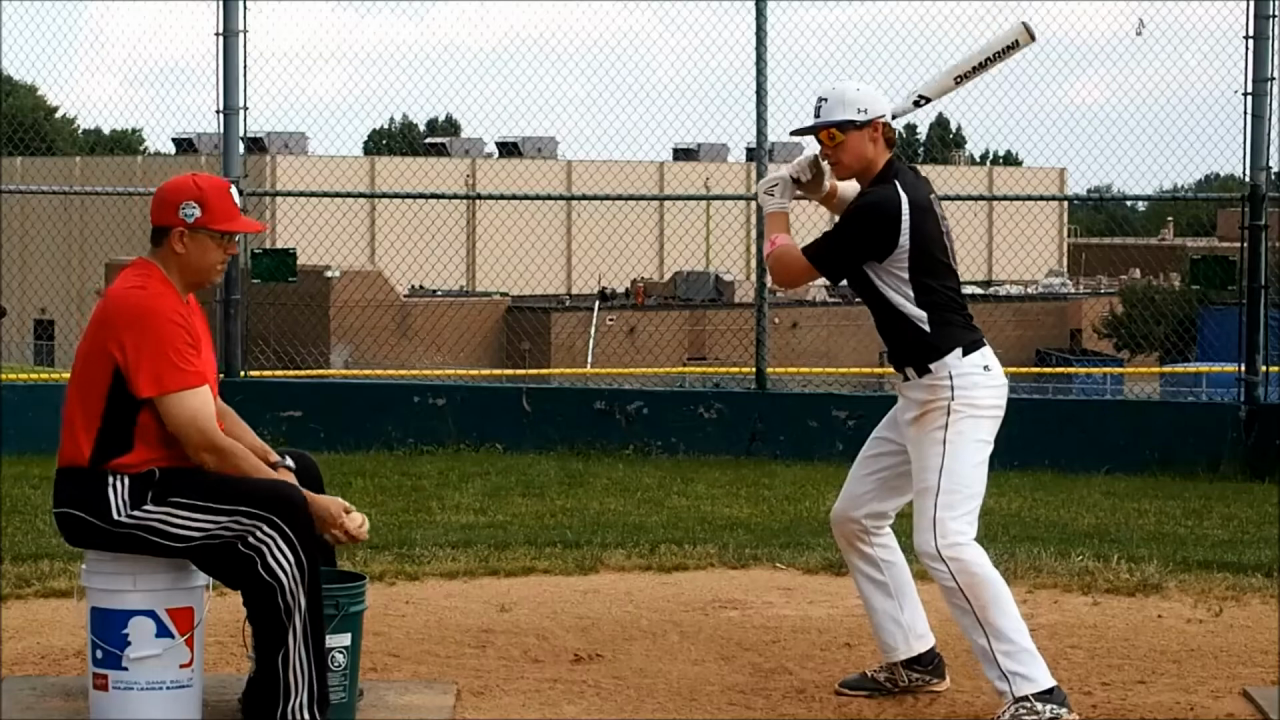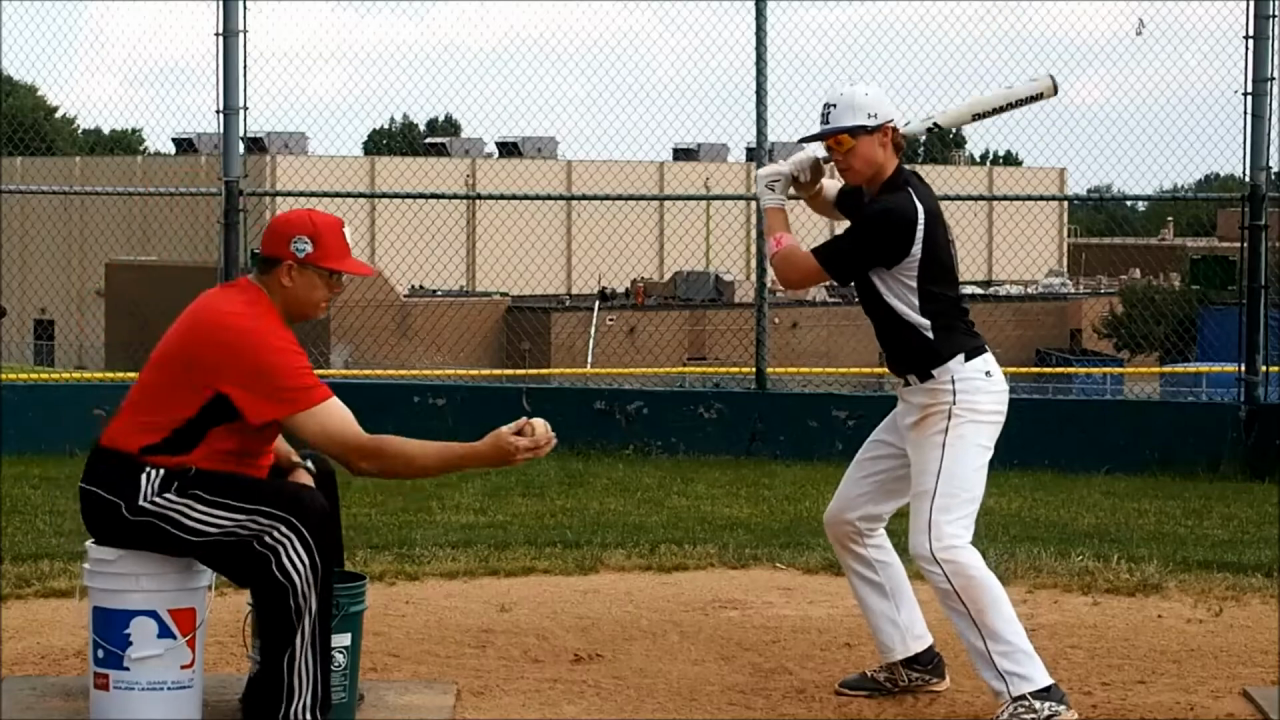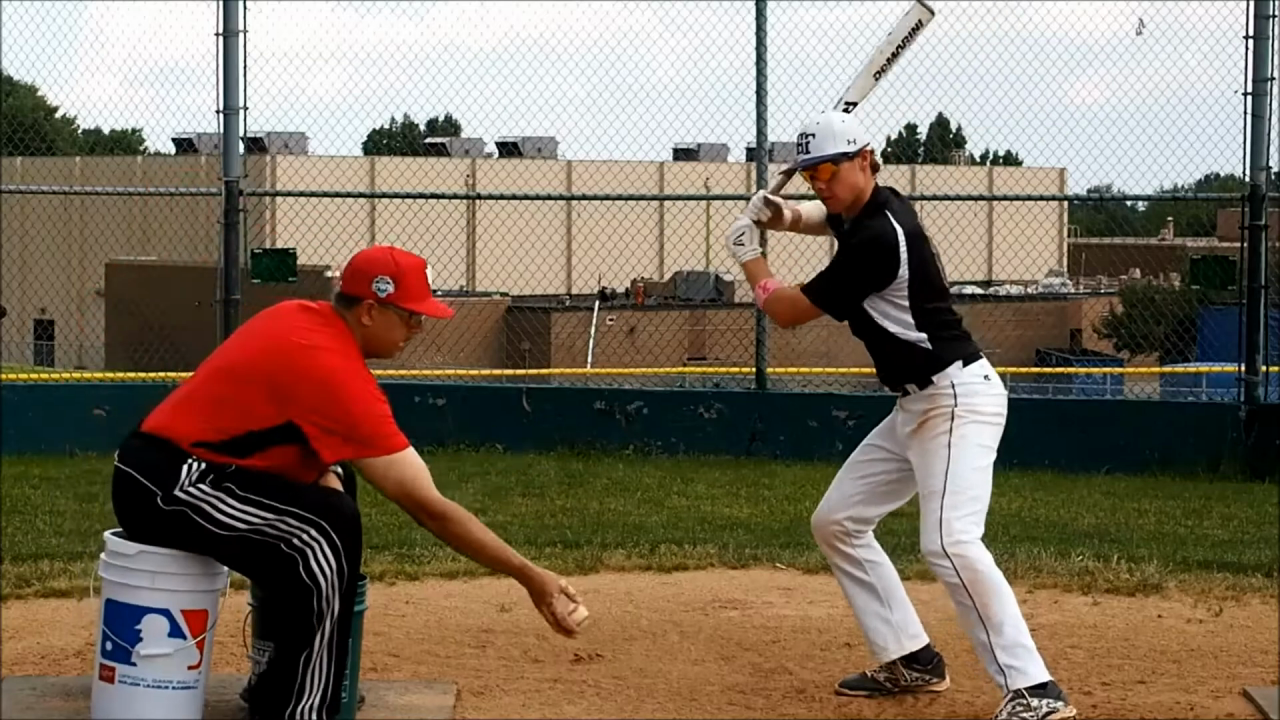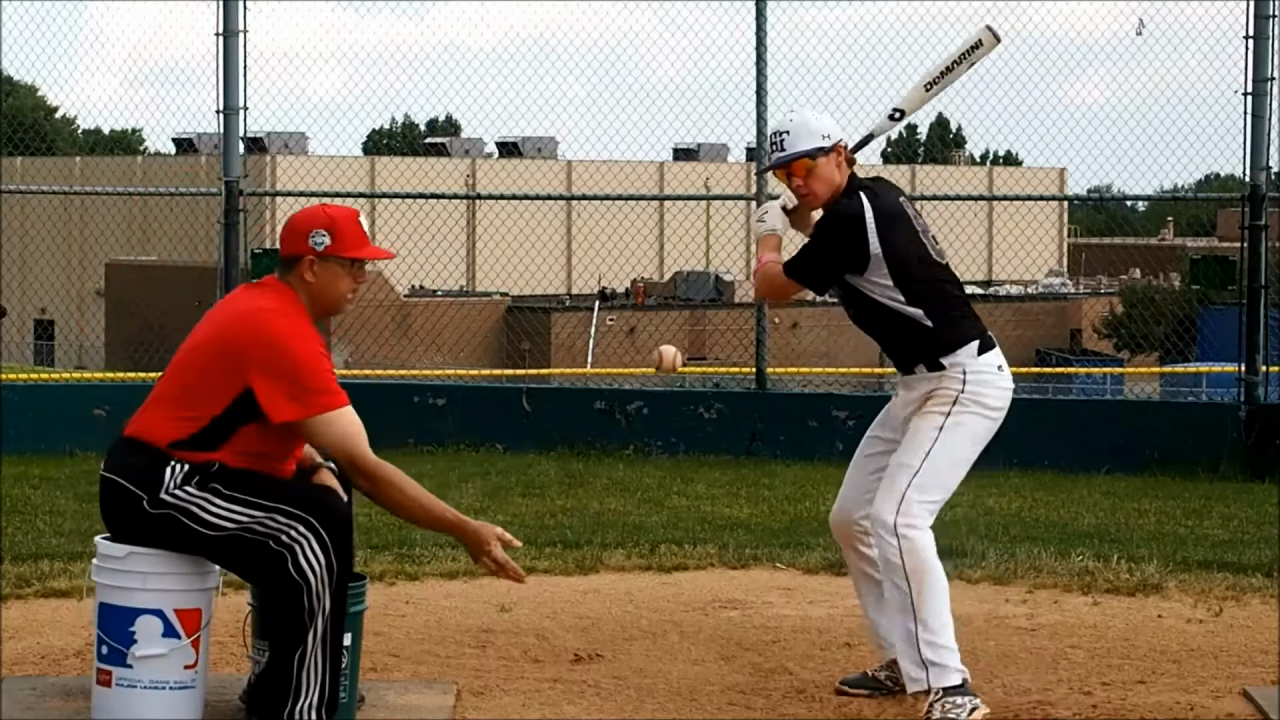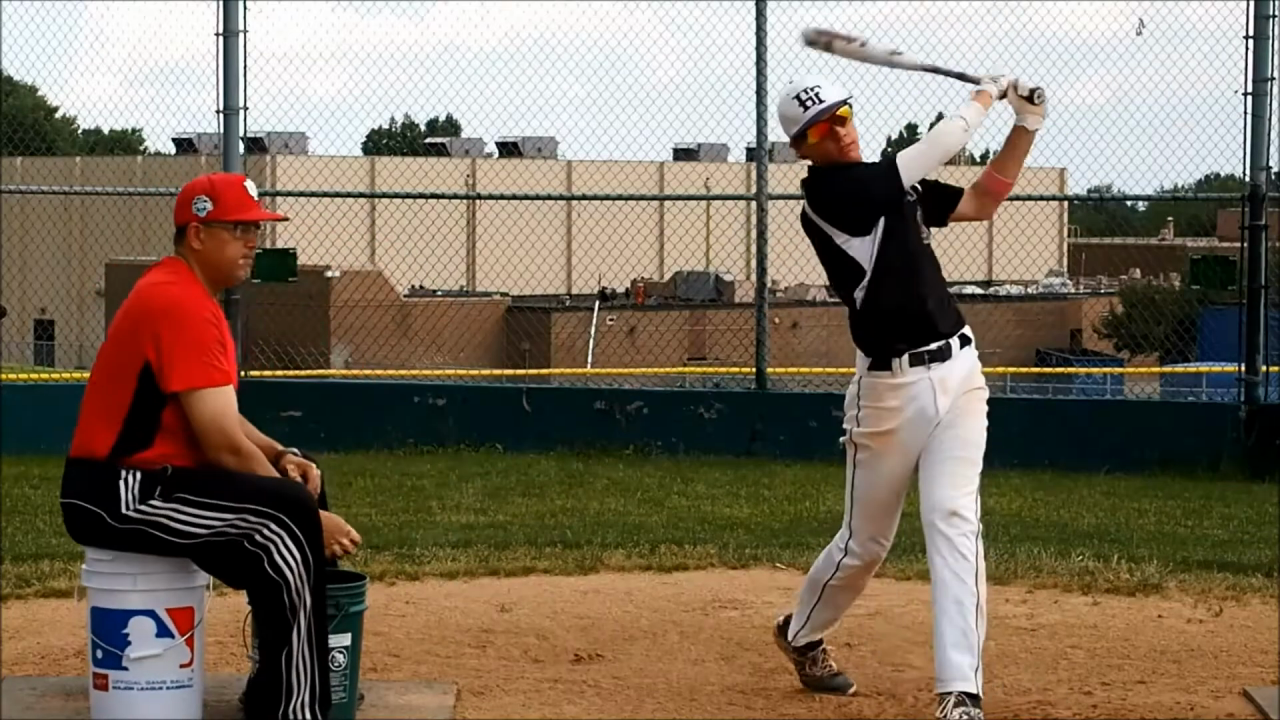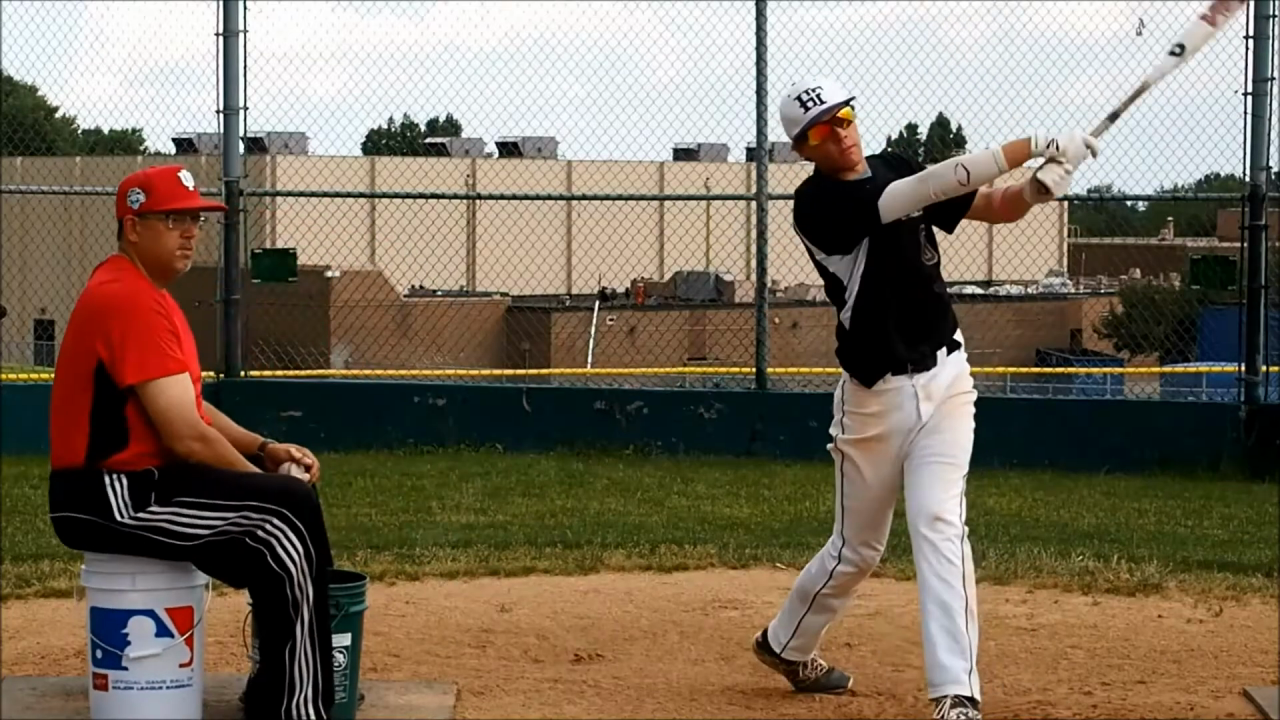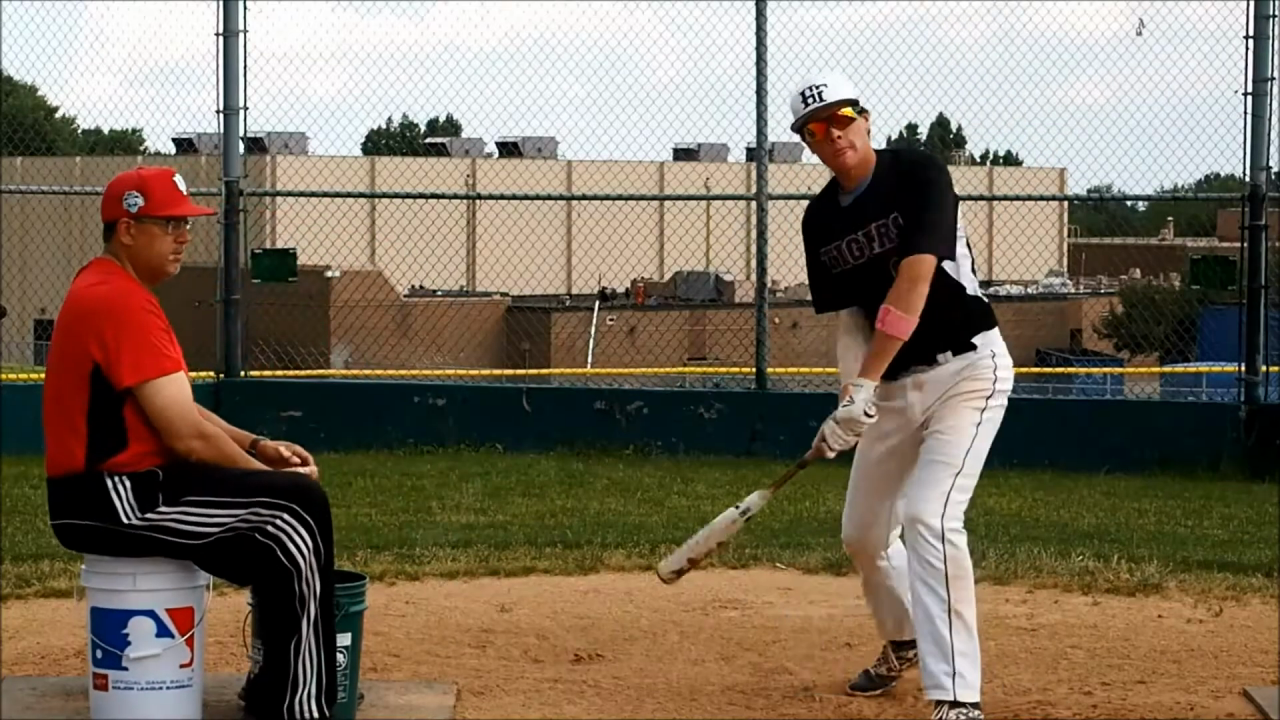
dt=0.4s
person 1, frame 1
left shoulder: (886, 207)
right shoulder: (900, 184)
left elbow: (786, 272)
right elbow: (855, 202)
left wrist: (773, 206)
right wrist: (817, 186)
left hip: (955, 385)
right hip: (926, 388)
left knee: (943, 540)
right knee: (855, 517)
right ankle: (914, 659)
person 1, frame 2
left shoulder: (898, 211)
right shoulder: (885, 194)
left elbow: (793, 273)
right elbow: (836, 203)
left wrist: (771, 202)
right wrist: (806, 182)
left hip: (957, 392)
right hip: (923, 395)
left knee: (937, 542)
right knee: (848, 519)
right ankle: (914, 659)
person 1, frame 3
left shoulder: (879, 236)
right shoulder: (865, 210)
left elbow: (787, 312)
right elbow: (824, 218)
left wrist: (747, 253)
right wrist: (778, 215)
left hip: (957, 397)
right hip: (917, 404)
left knee: (949, 541)
right knee: (836, 522)
right ankle: (911, 658)
person 1, frame 4
left shoulder: (850, 217)
right shoulder: (872, 195)
left elbow: (771, 288)
left wrist: (768, 232)
right wrist: (799, 215)
left hip: (964, 380)
right hip: (924, 385)
left knee: (898, 519)
right knee: (851, 518)
right ankle: (906, 659)
person 1, frame 5
left shoulder: (894, 175)
right shoulder: (825, 188)
left elbow: (978, 203)
right elbow: (938, 149)
left wrist: (1025, 124)
right wrist: (982, 97)
left hip: (958, 371)
right hip: (890, 384)
left knee: (953, 521)
right knee: (865, 542)
right ankle: (801, 635)
person 1, frame 6
left shoulder: (897, 168)
right shoulder: (816, 203)
left elbow: (993, 206)
right elbow: (930, 187)
left wrist: (1040, 184)
right wrist: (1031, 147)
left hip: (946, 379)
right hip: (876, 396)
left knee: (939, 524)
right knee: (856, 548)
right ankle: (783, 643)
person 1, frame 7
left shoulder: (918, 171)
right shoulder: (819, 221)
left elbow: (913, 286)
right elbow: (850, 323)
left wrist: (865, 388)
right wrist: (853, 397)
left hip: (969, 369)
right hip: (894, 387)
left knee: (930, 518)
right knee: (864, 530)
right ankle: (904, 639)
person 2, frame 1
left shoulder: (171, 294)
right shoulder: (150, 306)
left elbow: (208, 408)
right elbow: (207, 448)
left wrist: (276, 465)
right wrist: (304, 503)
left hip: (144, 478)
right hip: (106, 498)
left knee: (300, 473)
right knee: (281, 519)
person 2, frame 2
left shoulder: (239, 303)
right shoulder: (255, 332)
right elbow: (361, 452)
left wrist: (291, 463)
right wrist: (483, 452)
left hip: (159, 476)
right hip: (132, 493)
left knee: (308, 489)
right knee: (294, 528)
person 2, frame 3
left shoulder: (298, 316)
right shoulder: (338, 374)
right elbow: (429, 507)
left wrist: (319, 471)
right wrist: (530, 576)
left hip: (177, 469)
right hip: (164, 486)
left knee: (329, 485)
right knee: (327, 528)
person 2, frame 4
left shoulder: (260, 299)
right shoulder: (286, 332)
right elbow: (363, 467)
left wrist: (315, 466)
right wrist: (466, 531)
left hip: (174, 473)
right hip: (153, 487)
left knee: (322, 487)
right knee: (316, 526)
person 2, frame 5
left shoulder: (182, 290)
right shoulder: (182, 304)
left elbow: (216, 417)
right elbow: (227, 448)
left wrist: (281, 456)
right wrist: (313, 517)
left hip: (143, 478)
right hip: (115, 496)
left knee: (298, 487)
right knee: (290, 521)
person 2, frame 6
left shoulder: (146, 293)
right shoulder: (129, 300)
left elbow: (189, 407)
right elbow: (188, 439)
left wrist: (264, 449)
right wrist: (267, 482)
left hip: (131, 482)
right hip: (105, 498)
left knee: (291, 494)
right knee: (289, 513)
person 2, frame 7
left shoulder: (113, 292)
right shoulder: (122, 303)
left elbow: (178, 408)
right elbow: (189, 437)
left wrist: (256, 446)
right wrist: (272, 479)
left hip: (113, 489)
right hip: (109, 501)
left knee: (286, 510)
right knee: (297, 507)
